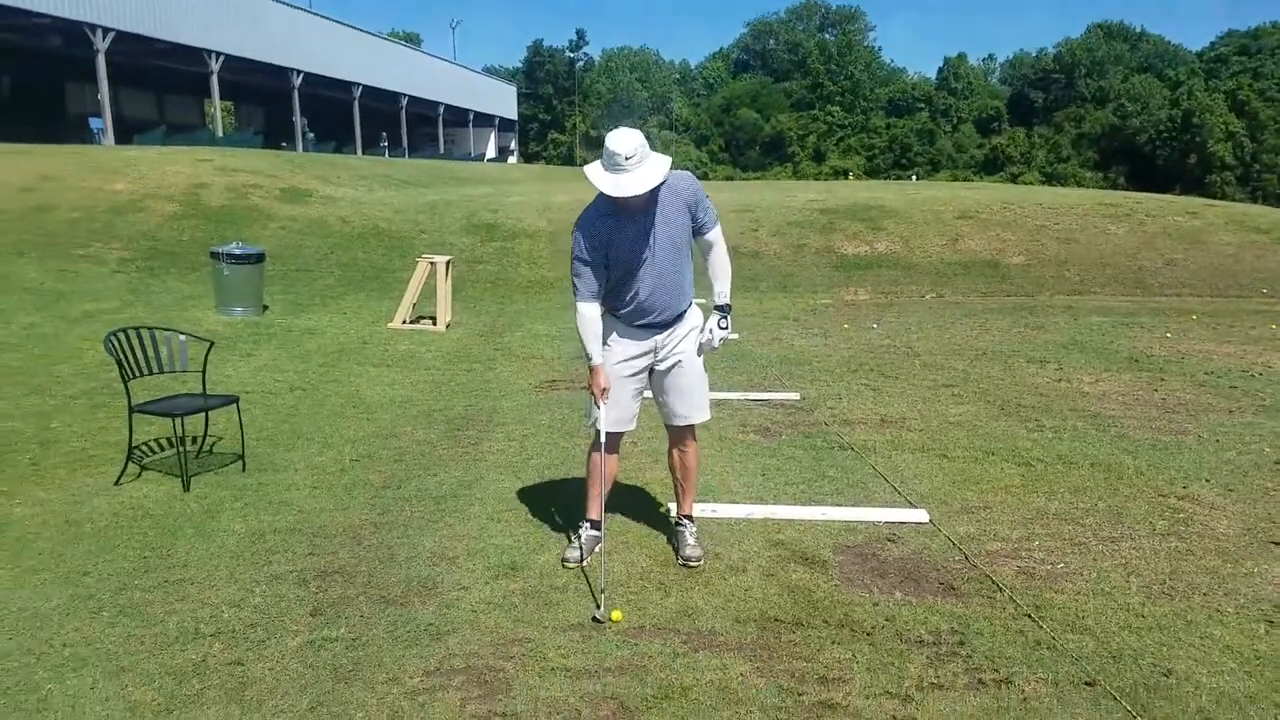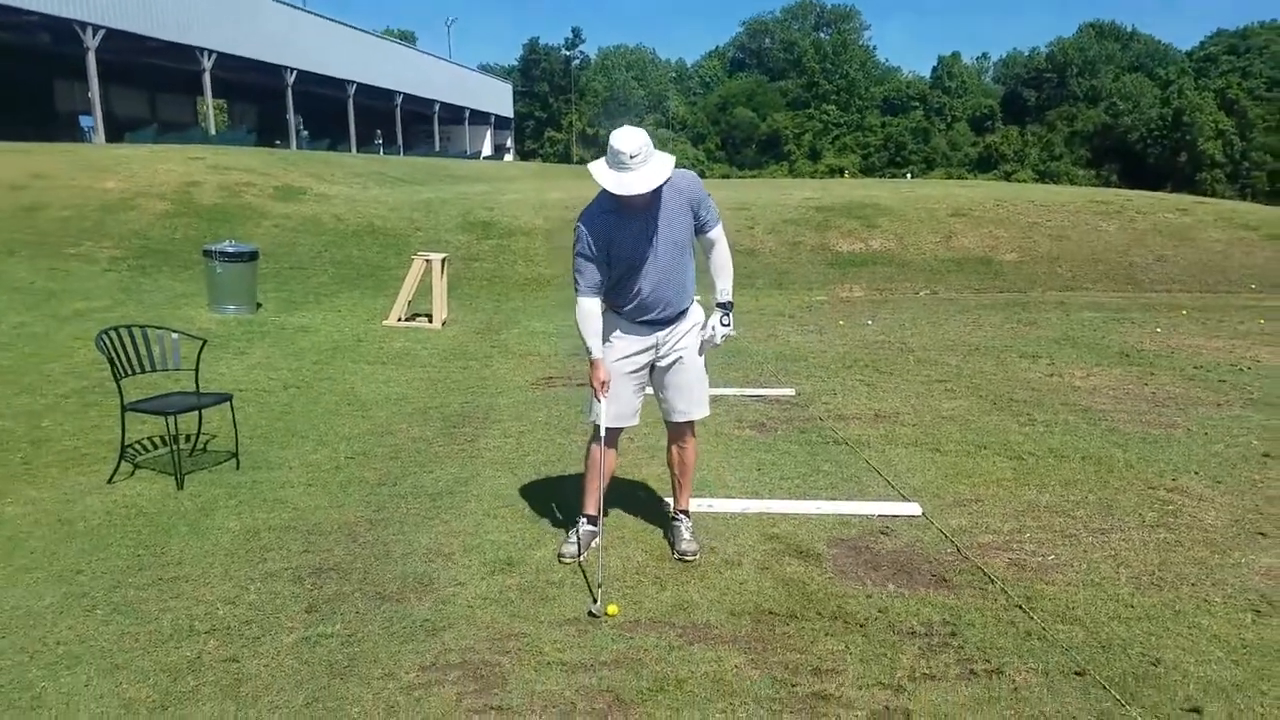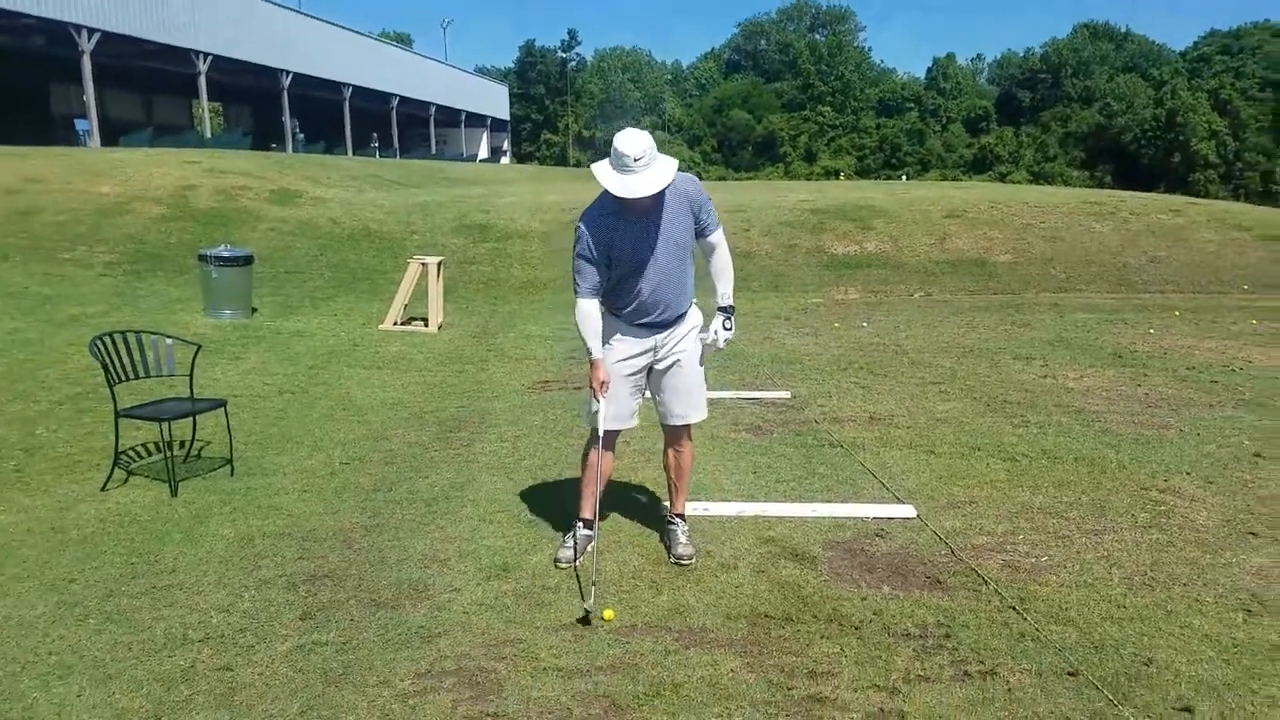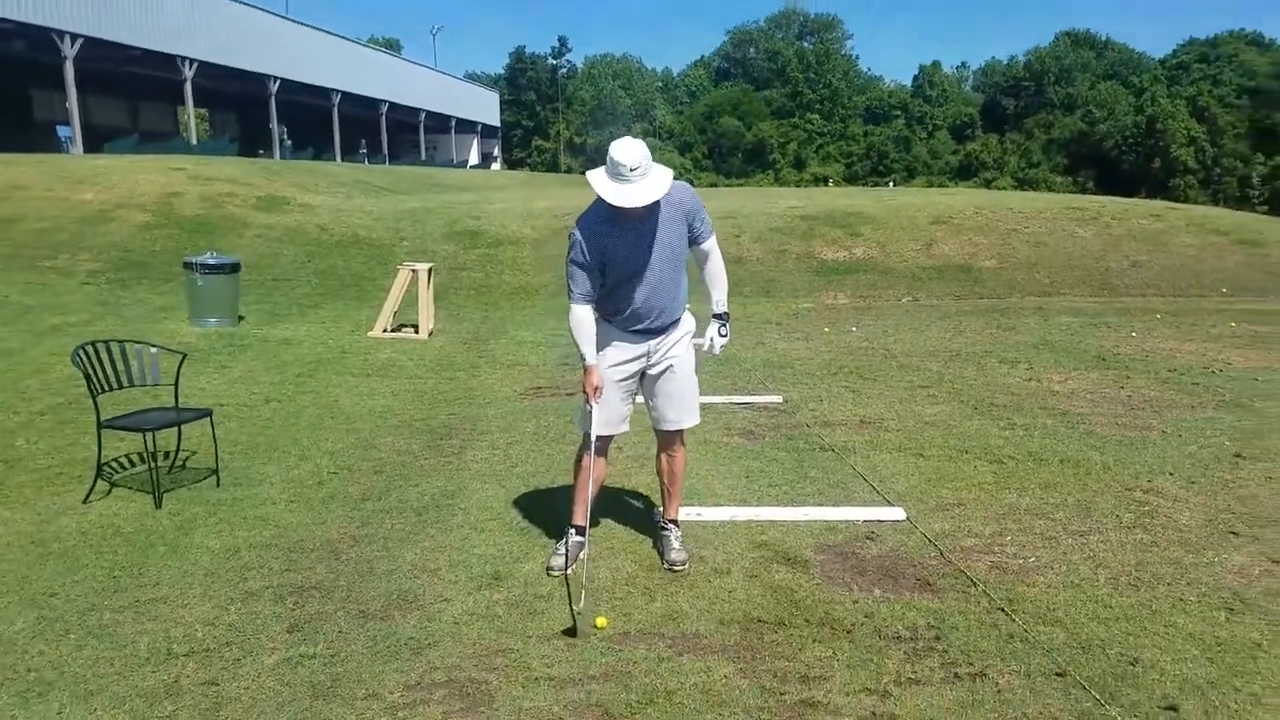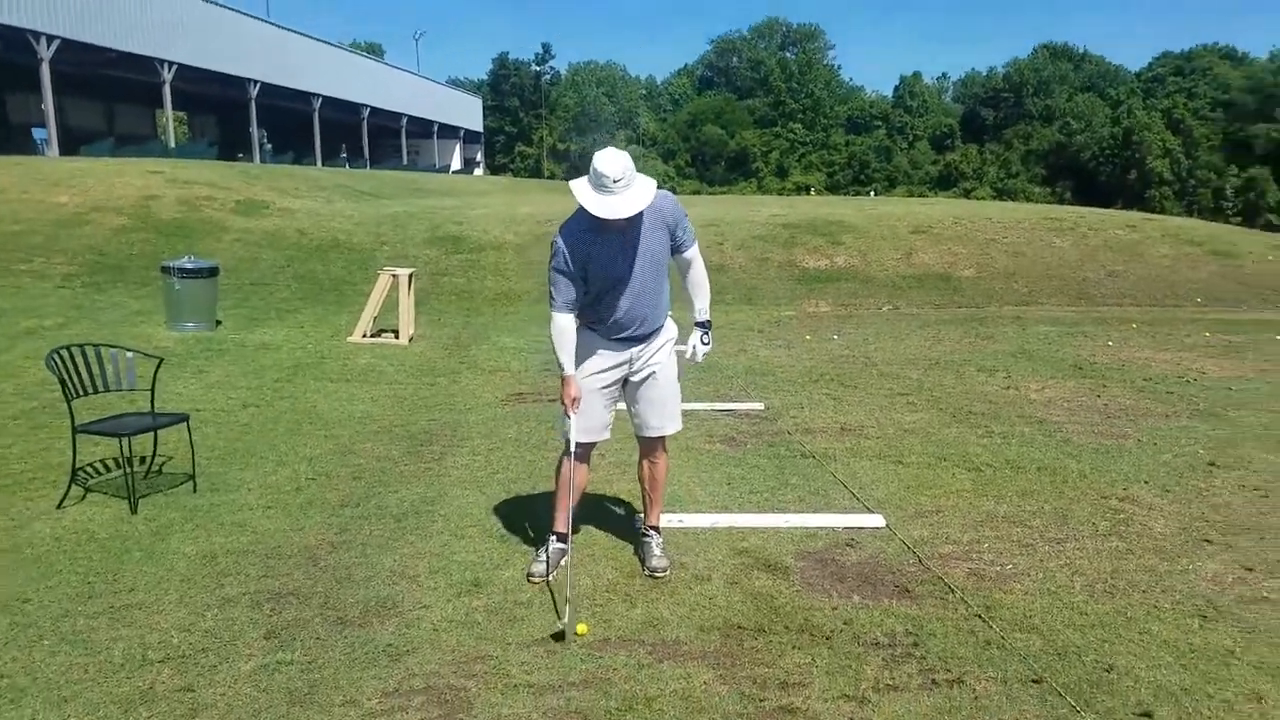
dt=0.1s
person 1, frame 1
left shoulder: (685, 189)
right shoulder: (591, 224)
left elbow: (713, 245)
right elbow: (587, 300)
left wrist: (721, 308)
right wrist: (595, 363)
left hip: (681, 330)
right hip: (622, 336)
left knee: (684, 431)
right knee: (608, 433)
left ankle: (685, 522)
right ankle: (591, 525)
person 1, frame 2
left shoulder: (687, 187)
right shoulder: (594, 221)
left elbow: (715, 243)
right elbow: (588, 295)
left wrist: (724, 305)
right wrist: (596, 357)
left hip: (682, 327)
right hip: (623, 333)
left knee: (683, 427)
right knee: (607, 428)
left ankle: (681, 517)
right ankle: (588, 520)
person 1, frame 3
left shoulder: (688, 191)
right shoulder: (595, 222)
left elbow: (715, 247)
right elbow: (587, 297)
left wrist: (725, 308)
right wrist: (596, 357)
left hip: (680, 330)
right hip: (622, 335)
left knee: (679, 430)
right knee: (604, 431)
left ankle: (676, 521)
right ankle: (584, 524)
person 1, frame 4
left shoulder: (682, 199)
right shoulder: (588, 230)
left elbow: (708, 254)
right elbow: (581, 304)
left wrist: (720, 314)
right wrist: (590, 363)
left hip: (672, 337)
right hip: (615, 340)
left knee: (672, 435)
right knee: (596, 437)
left ankle: (669, 527)
right ankle: (577, 531)
person 1, frame 5
left shoulder: (665, 208)
right shoulder: (571, 238)
left elbow: (691, 262)
right elbow: (563, 312)
left wrist: (702, 322)
right wrist: (568, 374)
left hip: (655, 343)
right hip: (597, 347)
left knee: (654, 442)
right knee: (578, 445)
left ankle: (651, 533)
right ankle: (558, 538)
